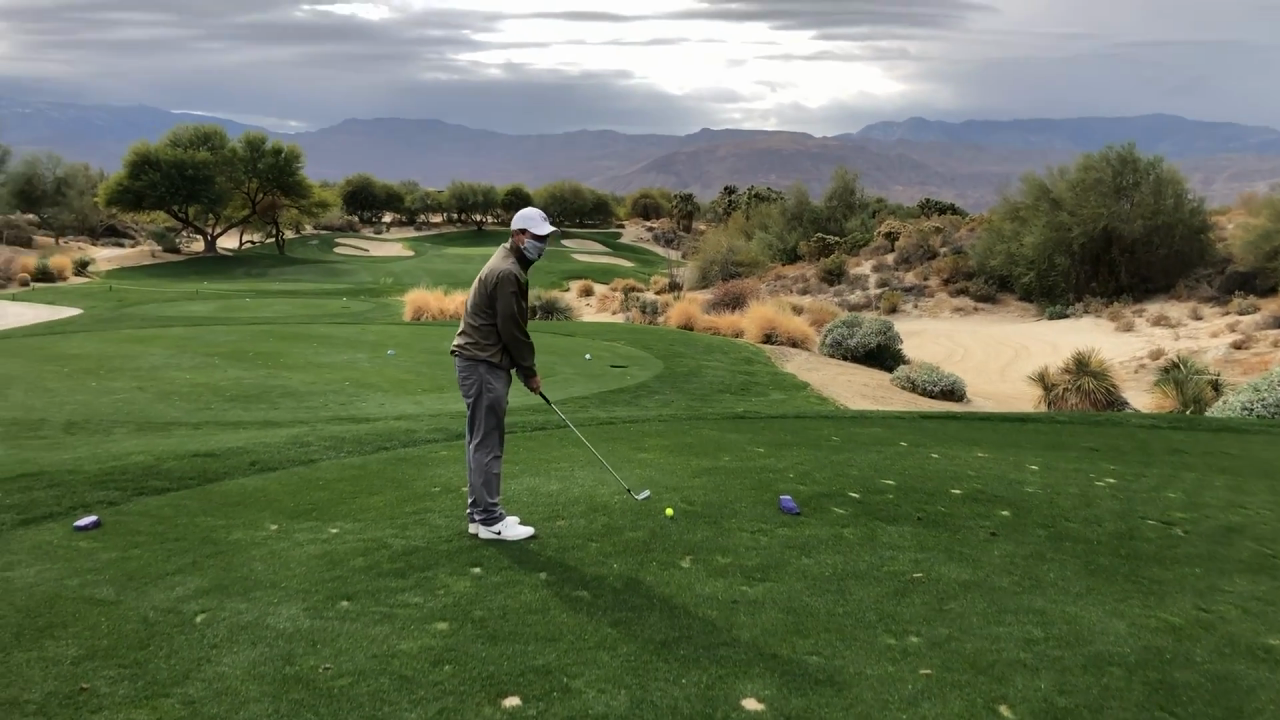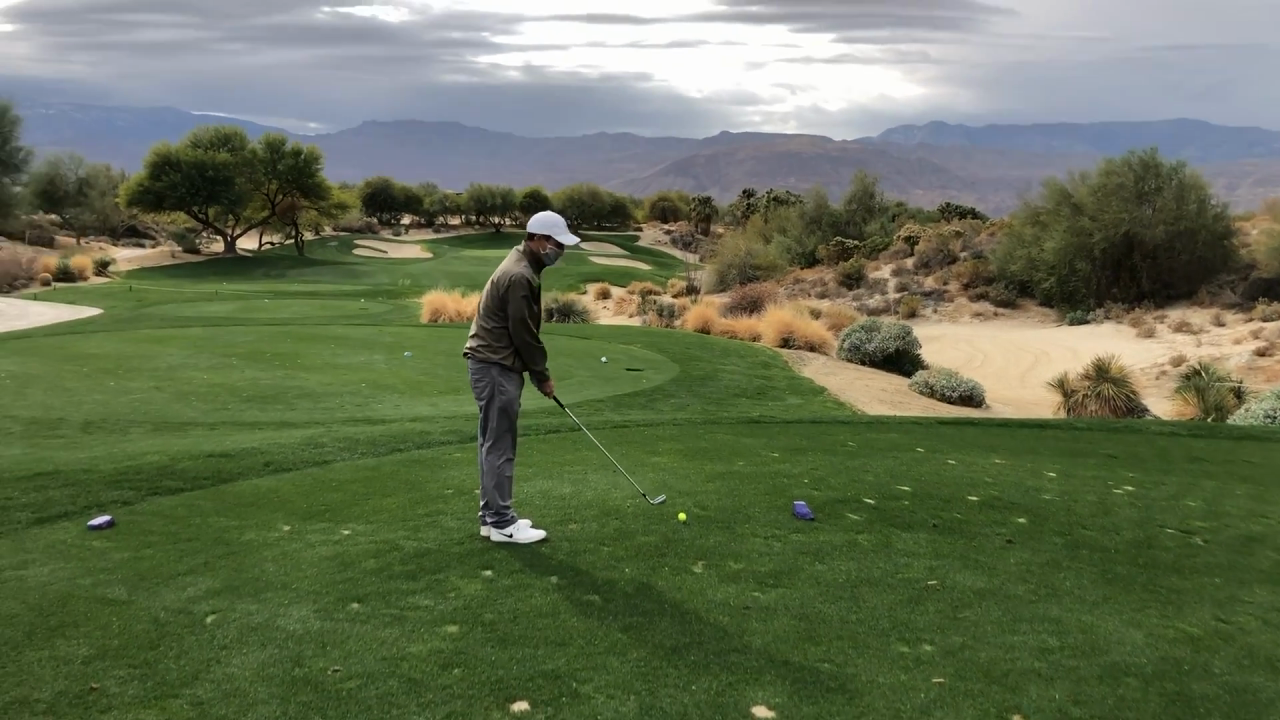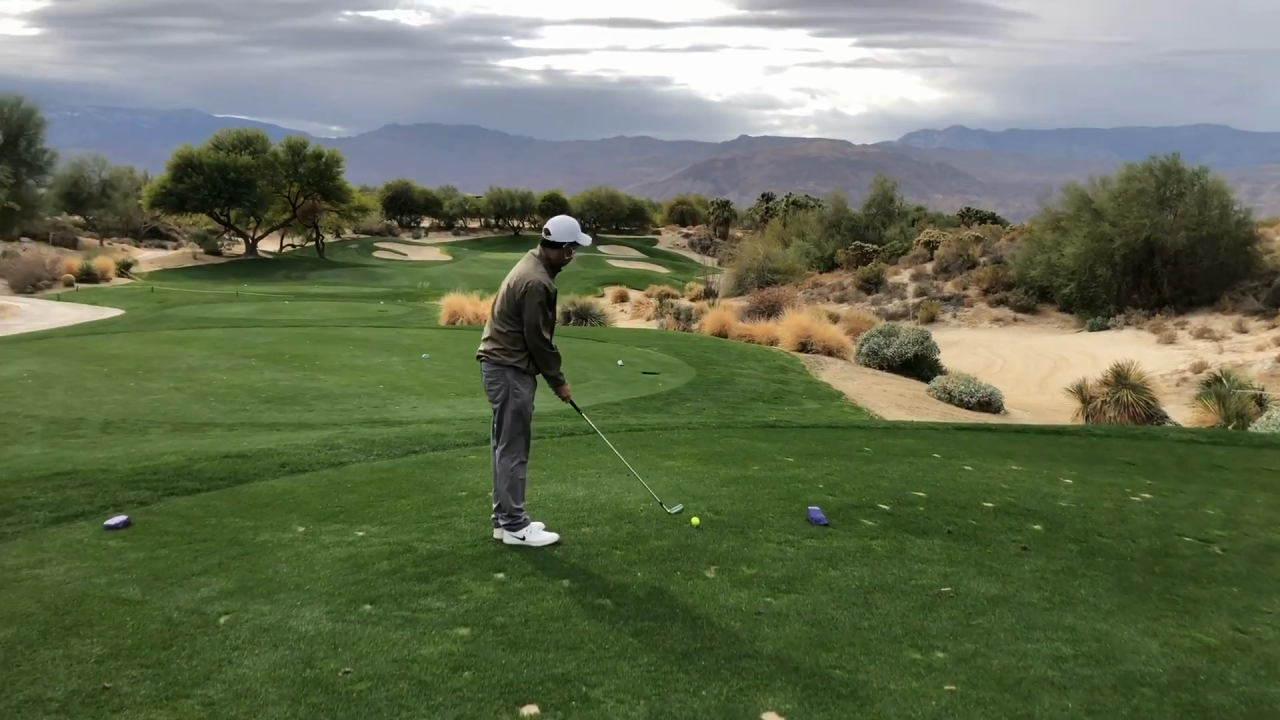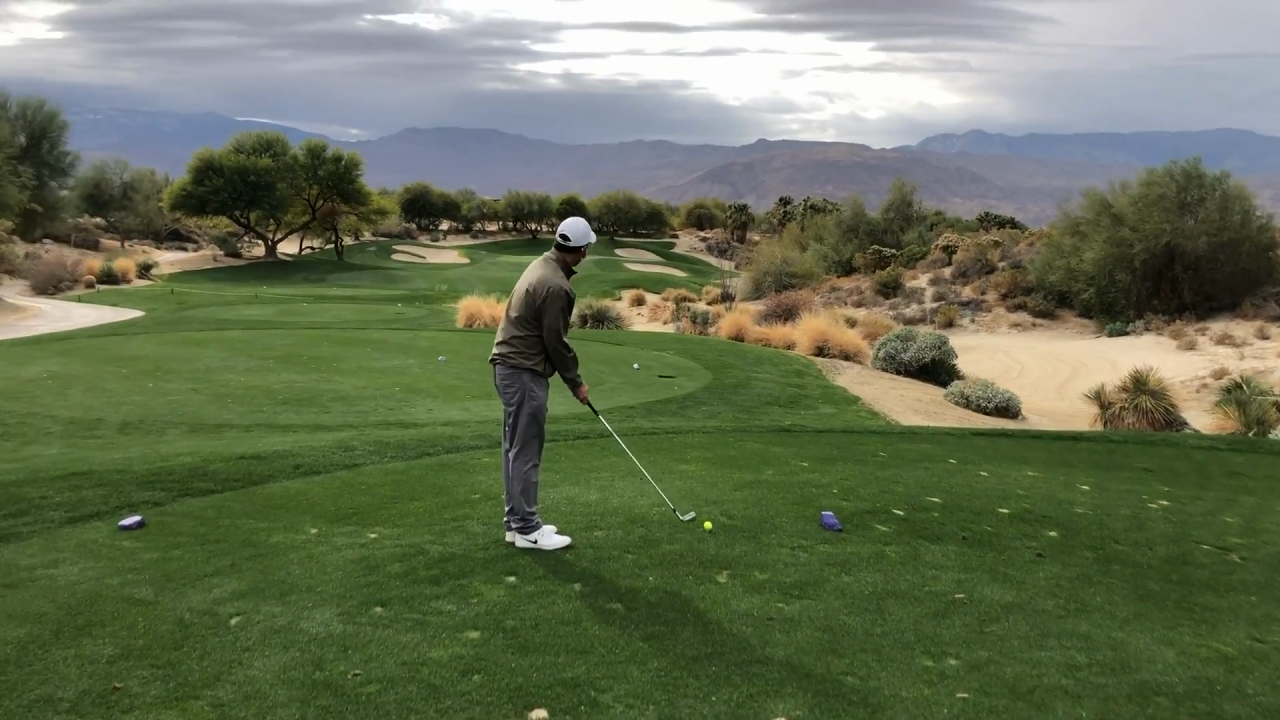
dt=0.1s
person 1, frame 1
left shoulder: (507, 264)
right shoulder: (507, 273)
right elbow: (511, 330)
left wrist: (522, 368)
right wrist: (529, 372)
left hip: (480, 361)
right hip: (483, 365)
left knee: (481, 441)
right knee: (488, 443)
left ankle: (480, 512)
right ankle: (489, 521)
person 1, frame 2
left shoulder: (520, 265)
right shoulder: (520, 276)
right elbow: (523, 333)
left wrist: (535, 372)
right wrist: (543, 375)
left hip: (492, 363)
right hip: (496, 367)
left knee: (493, 443)
right knee: (500, 445)
left ankle: (492, 514)
right ankle: (501, 523)
person 1, frame 3
left shoulder: (532, 267)
right shoulder: (536, 281)
right elbow: (537, 339)
left wrist: (551, 375)
right wrist: (557, 380)
left hip: (504, 366)
right hip: (510, 370)
left knee: (506, 445)
right knee: (513, 448)
left ankle: (504, 517)
right ankle: (514, 526)
person 1, frame 4
left shoulder: (541, 266)
right shoulder: (556, 287)
right elbow: (555, 341)
left wrist: (570, 377)
right wrist: (575, 382)
left hip: (510, 366)
right hip: (524, 373)
left knee: (516, 448)
right knee: (526, 451)
left ankle: (516, 520)
right ankle: (526, 529)
